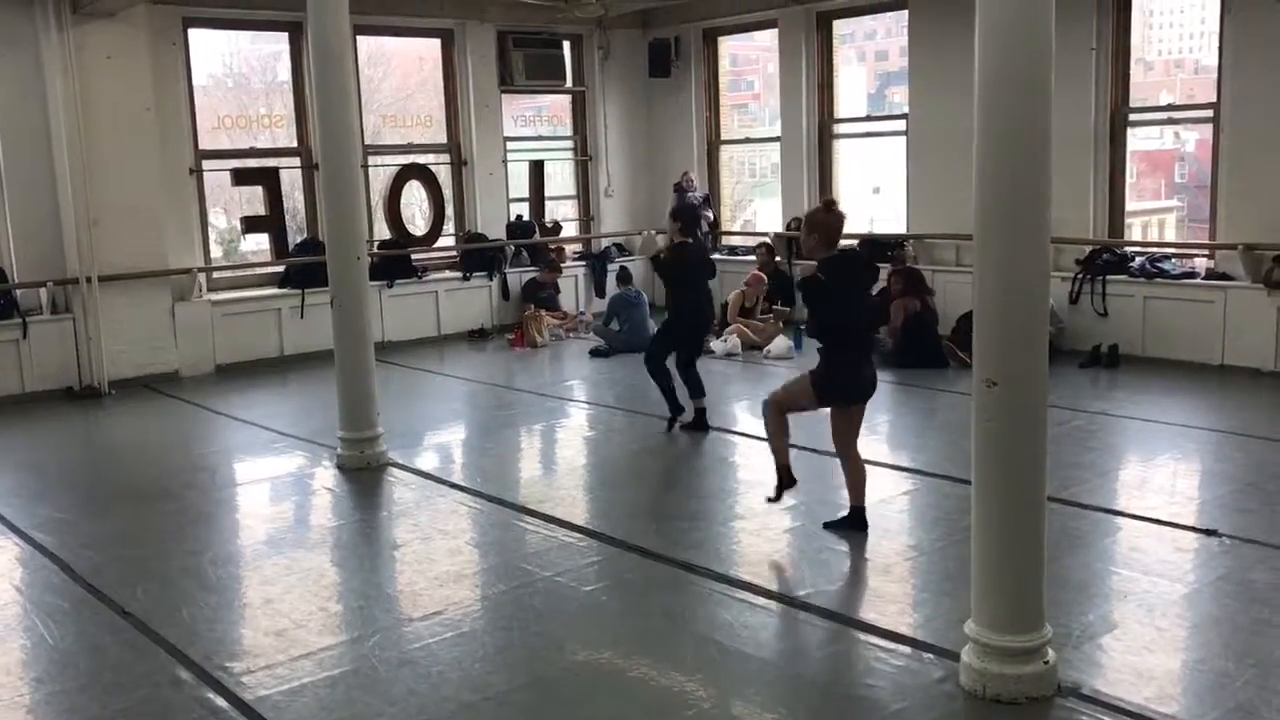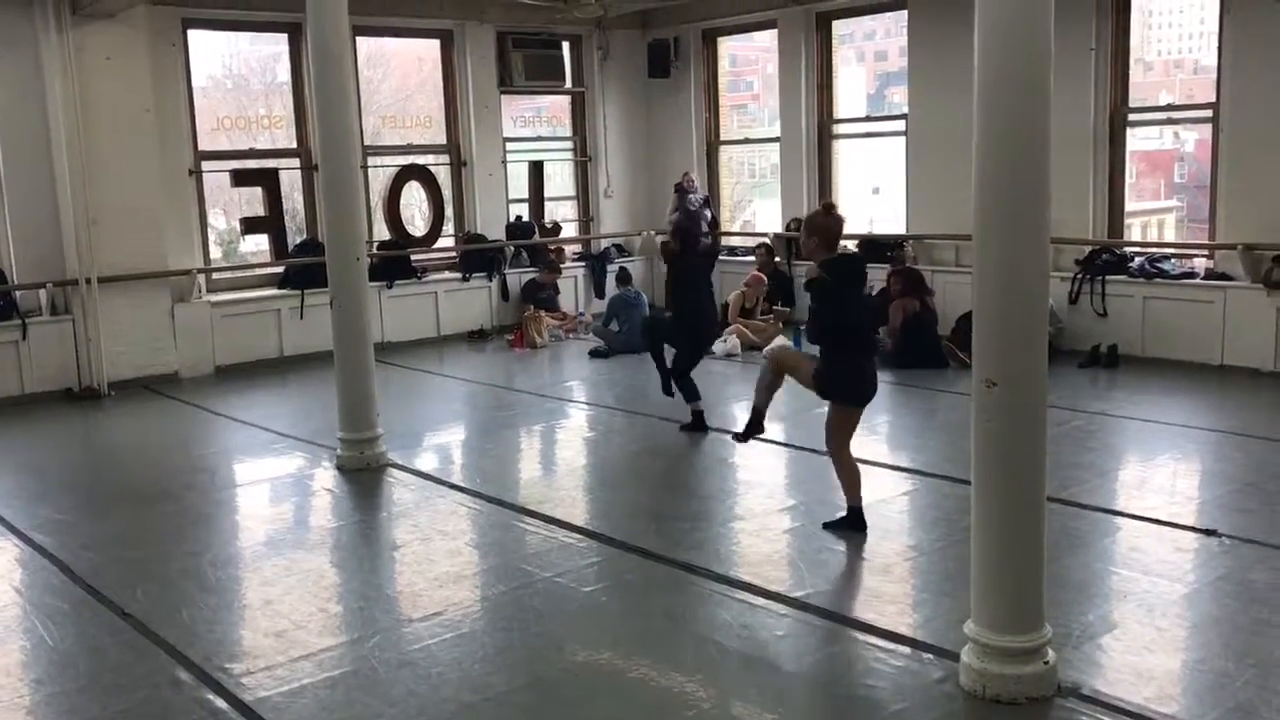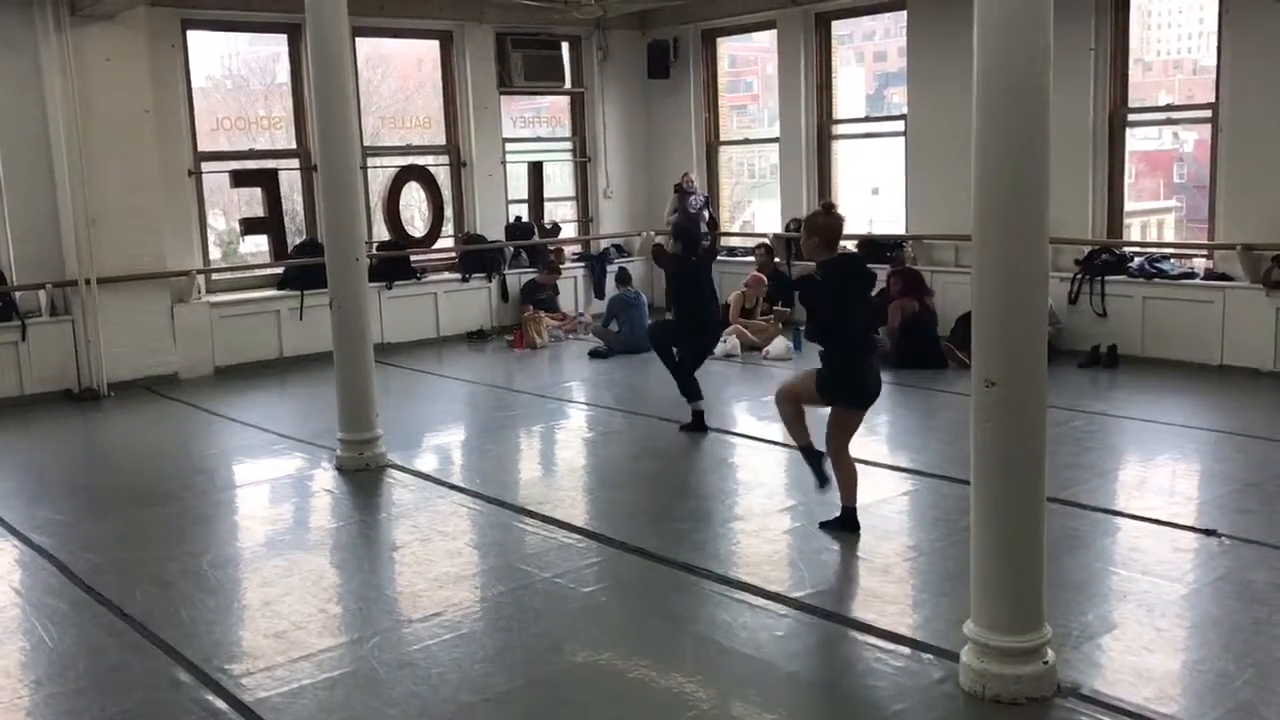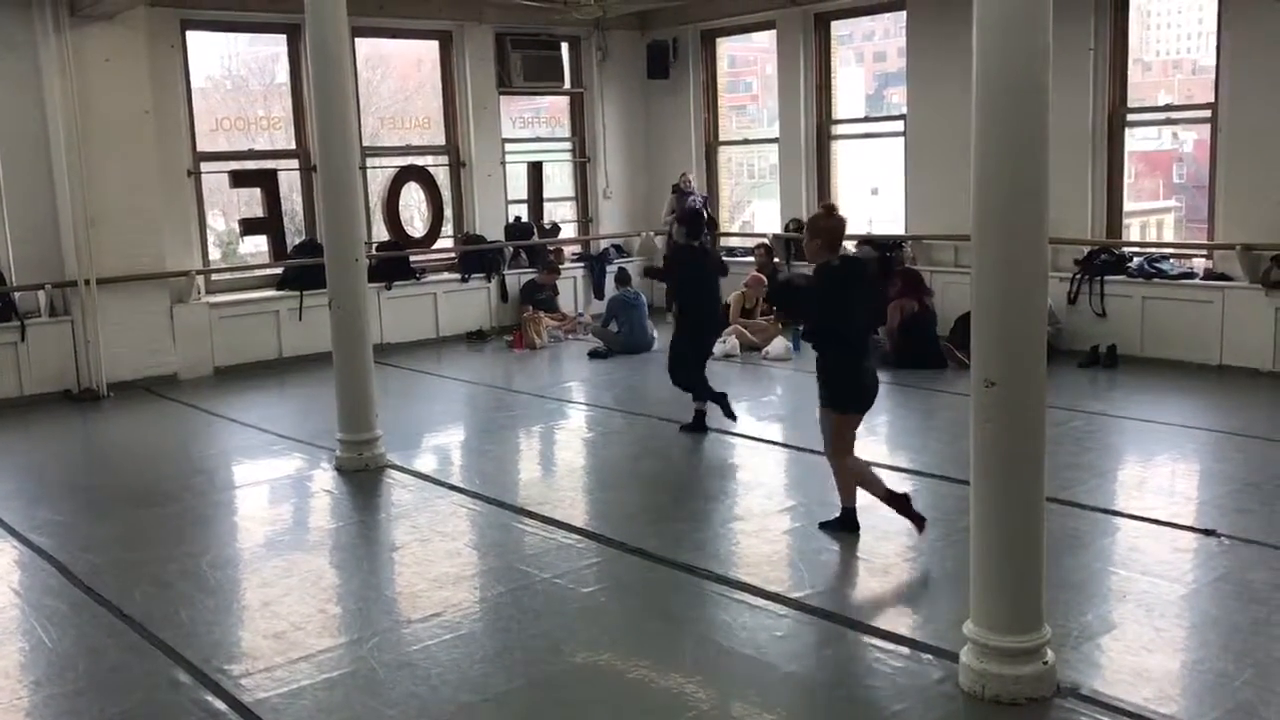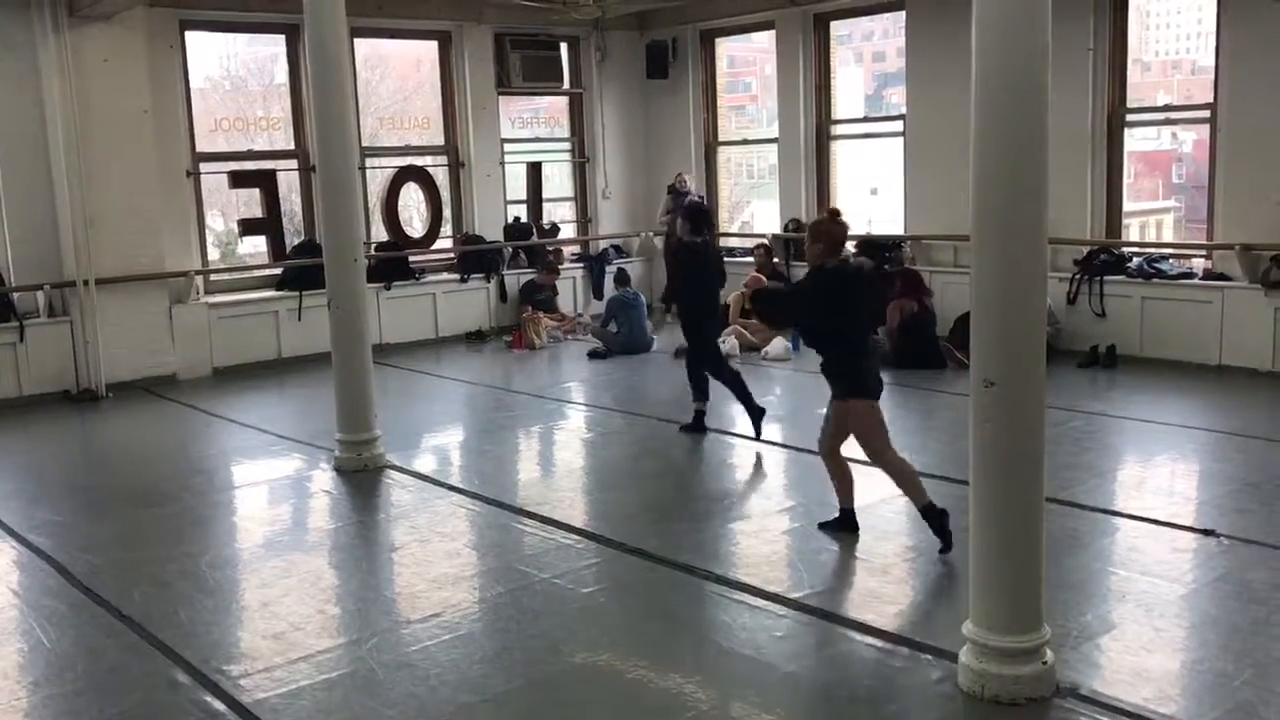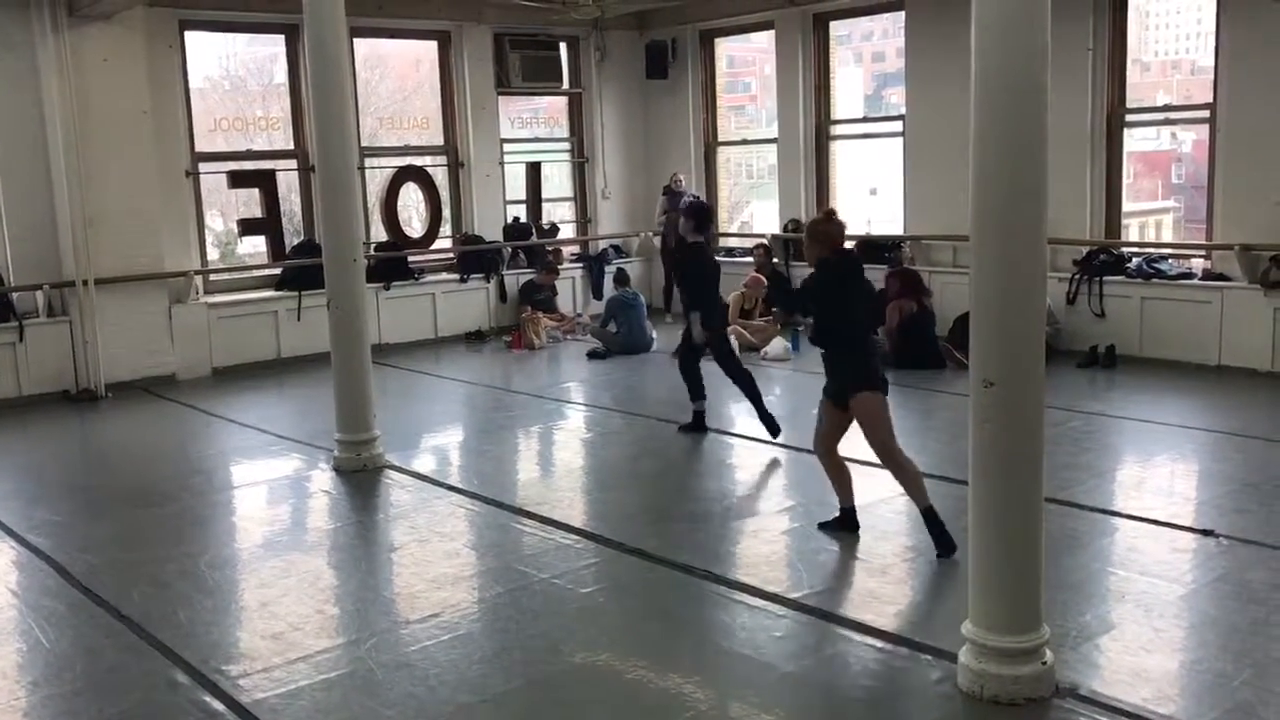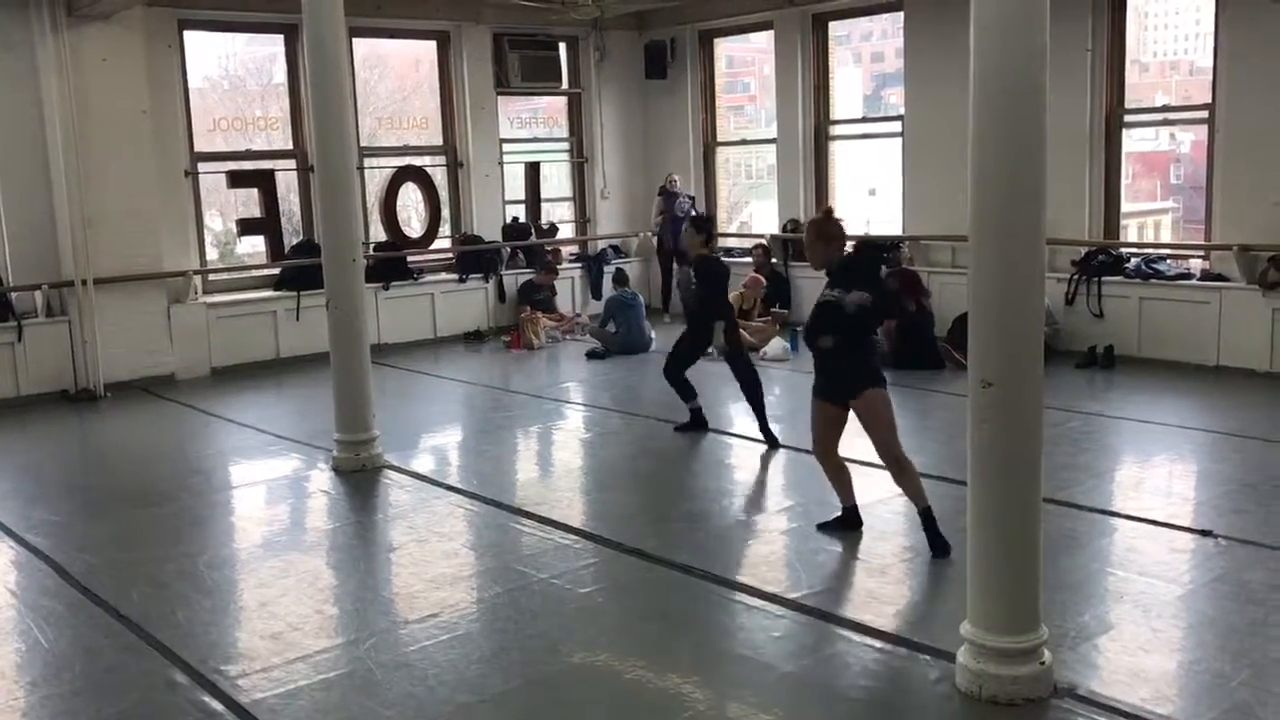
dt=0.1s
person 1, frame 1
left shoulder: (827, 280)
right shoulder: (853, 268)
left elbow: (818, 329)
left wrist: (808, 283)
left hip: (838, 373)
right hip: (863, 373)
left knee: (774, 405)
right knee: (846, 446)
left ankle: (784, 474)
right ankle: (856, 515)
person 1, frame 2
left shoulder: (830, 281)
right shoulder: (849, 270)
left elbow: (821, 331)
left wrist: (814, 283)
left hip: (838, 372)
right hip: (863, 376)
left knee: (777, 356)
right knee: (838, 445)
left ankle: (755, 422)
right ankle: (854, 515)
person 1, frame 3
left shoulder: (829, 279)
right shoulder: (853, 271)
left elbow: (819, 330)
left wrist: (806, 283)
left hip: (842, 377)
right hip: (868, 375)
left knee: (786, 393)
right knee: (836, 445)
left ankle: (815, 456)
right ankle: (848, 516)
person 1, frame 4
left shoulder: (824, 283)
right shoulder: (859, 272)
left elbow: (814, 332)
left hip: (840, 370)
right hip: (860, 375)
left knee: (839, 456)
right knee: (837, 451)
left ankle: (899, 503)
right ankle: (848, 516)
person 1, frame 5
left shoulder: (822, 283)
right shoulder: (858, 277)
left elbow: (779, 311)
left wrist: (757, 292)
left hip: (853, 380)
right hip: (856, 373)
left knee: (881, 454)
right knee: (828, 448)
left ankle: (932, 515)
right ankle: (848, 516)
person 1, frame 6
left shoulder: (835, 276)
right shoulder: (850, 280)
left elbow: (805, 302)
left hip: (860, 378)
right hip: (840, 377)
left knee: (889, 454)
right knee: (823, 447)
left ankle: (933, 523)
right ankle: (848, 516)
person 1, frame 7
left shoulder: (864, 276)
right shoulder: (833, 283)
right elbow: (812, 331)
left hip: (863, 374)
right hip: (827, 376)
left knee: (891, 453)
right knee: (824, 450)
left ankle: (929, 523)
right ankle: (850, 515)
person 2, frame 1
left shoulder: (675, 254)
right shoulder: (699, 253)
right elbow: (710, 271)
left wrist: (658, 256)
left hip: (685, 318)
right hip: (704, 316)
left knee: (653, 359)
right knee: (687, 365)
left ankle: (674, 407)
right ankle: (700, 417)
person 2, frame 2
left shoulder: (677, 260)
right shoulder: (704, 255)
right elbow: (713, 237)
left hip: (688, 326)
right hip: (709, 325)
left knee: (651, 326)
right knee: (681, 368)
left ankle: (667, 378)
right ankle: (697, 418)
person 2, frame 3
left shoulder: (676, 266)
right shoulder: (703, 259)
left elbow: (657, 253)
right elbow: (713, 243)
left hip: (690, 329)
right hip: (712, 328)
right knee: (686, 370)
right ankle: (698, 419)
person 2, frame 4
left shoulder: (677, 255)
right shoulder: (708, 253)
left elbow: (666, 275)
right elbow: (723, 270)
left wrist: (648, 271)
left hip: (692, 321)
right hip: (713, 320)
left knee: (680, 374)
right knee: (694, 368)
left ankle: (715, 397)
right ankle: (699, 418)
person 2, frame 5
left shoulder: (682, 251)
right shoulder: (709, 249)
left elbow: (678, 287)
right elbow: (720, 280)
left hip: (698, 318)
right hip: (711, 314)
left knee: (716, 366)
right knee: (695, 365)
left ankle: (753, 409)
right ankle: (698, 419)
person 2, frame 6
left shoulder: (689, 251)
right shoulder: (702, 250)
left elbow: (694, 288)
left wrist: (695, 322)
left hip: (705, 317)
right hip: (711, 314)
left knee: (731, 366)
right knee: (687, 363)
left ankle: (763, 414)
right ankle: (698, 418)
person 2, frame 7
left shoulder: (713, 265)
right shoulder: (692, 264)
left elbow: (720, 300)
left wrist: (719, 331)
left hip: (718, 328)
right hip: (697, 328)
left knee: (745, 374)
right knee: (672, 370)
left ankle: (764, 426)
right ankle: (697, 417)
